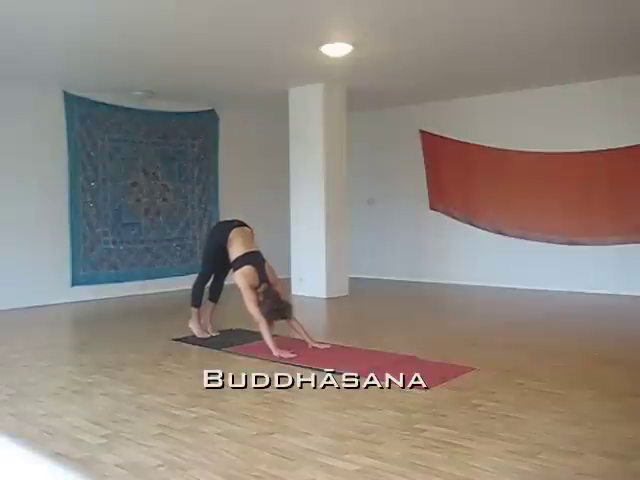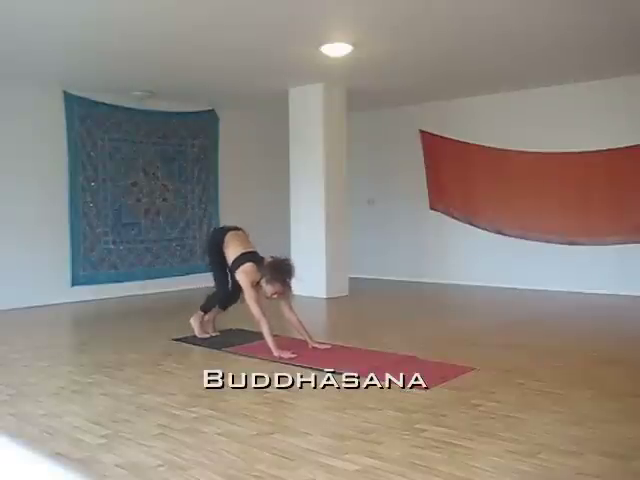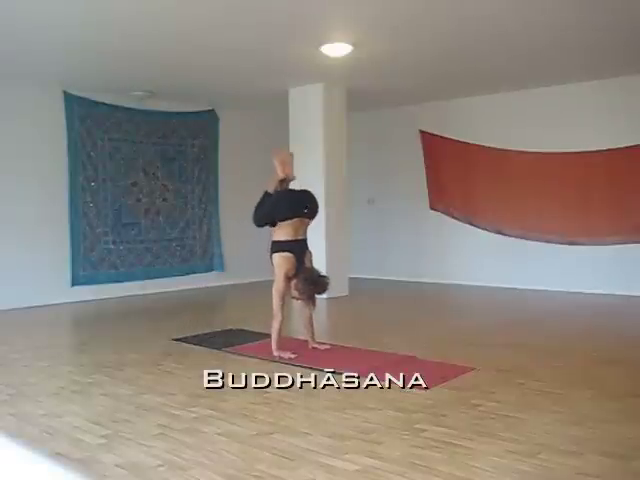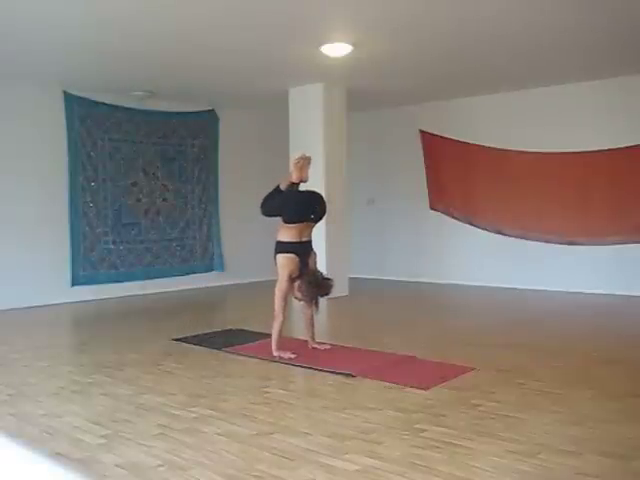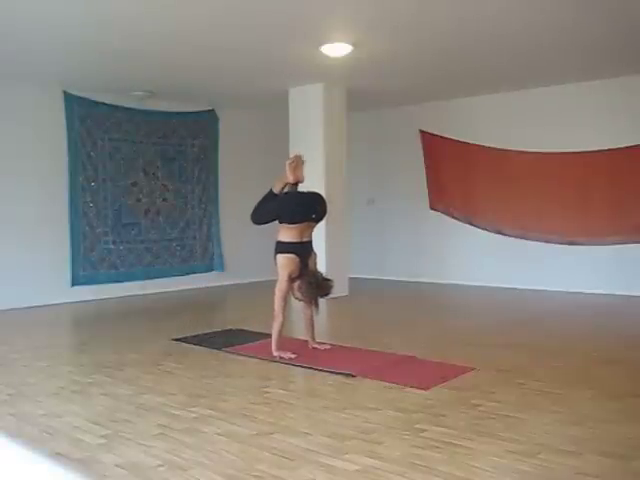
dt=1s
person 1, frame 1
left shoulder: (272, 282)
right shoulder: (246, 281)
left elbow: (289, 315)
right elbow: (260, 320)
left wrist: (310, 341)
right wrist: (275, 350)
right hip: (222, 234)
left knee: (220, 278)
right knee: (205, 276)
left ankle: (206, 318)
right ankle: (195, 320)
person 1, frame 2
left shoulder: (273, 277)
right shoulder: (247, 277)
left elbow: (289, 311)
right elbow: (260, 318)
left wrist: (310, 341)
right wrist: (275, 350)
right hip: (219, 240)
left knee: (235, 293)
right knee: (225, 292)
left ankle: (210, 319)
right ankle: (198, 318)
person 1, frame 3
left shoulder: (305, 274)
right shoulder: (284, 275)
left elbow: (307, 308)
right elbow: (277, 314)
left wrist: (312, 341)
right wrist: (275, 350)
right hip: (286, 207)
right knee: (259, 219)
left ankle: (284, 178)
right ankle: (282, 178)
person 1, frame 4
left shoulder: (309, 272)
right shoulder: (287, 275)
left elbow: (309, 308)
right elbow: (279, 314)
left wrist: (312, 341)
right wrist: (275, 350)
person 1, frame 5
left shoulder: (310, 272)
right shoulder: (287, 275)
left elbow: (308, 308)
right elbow: (278, 315)
left wrist: (312, 341)
right wrist: (275, 350)
right hip: (294, 208)
right ankle: (288, 181)
